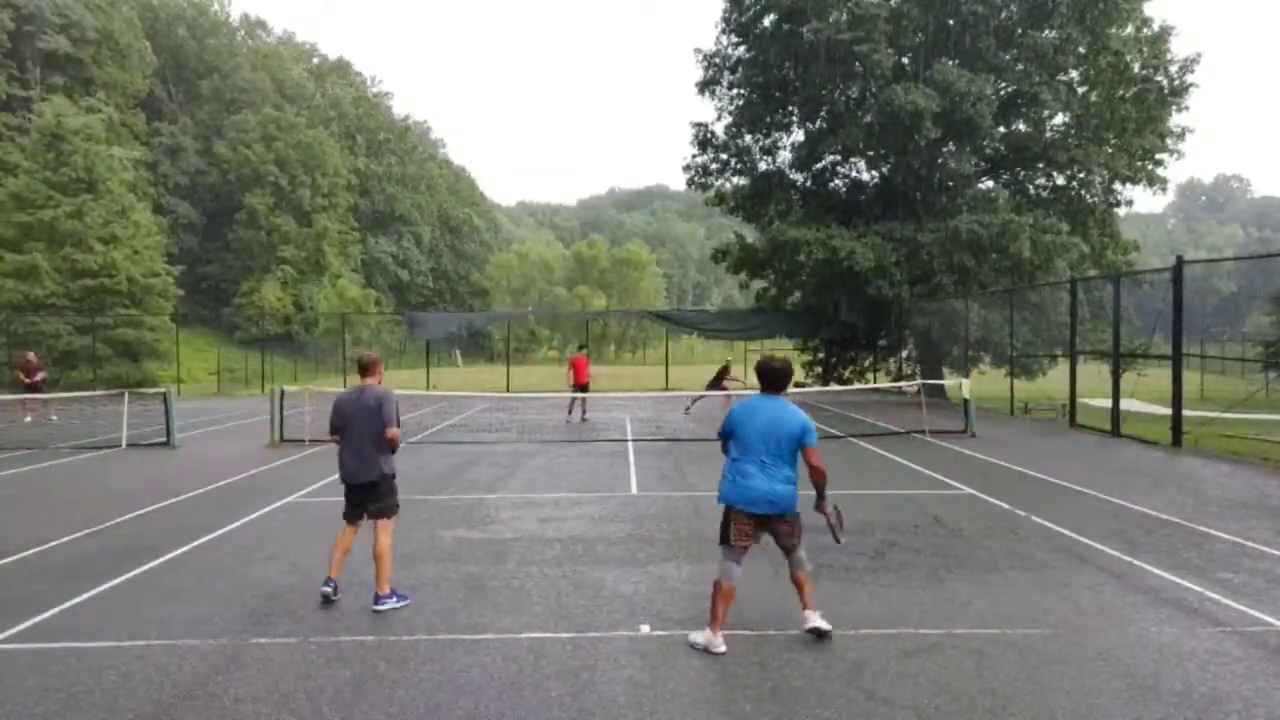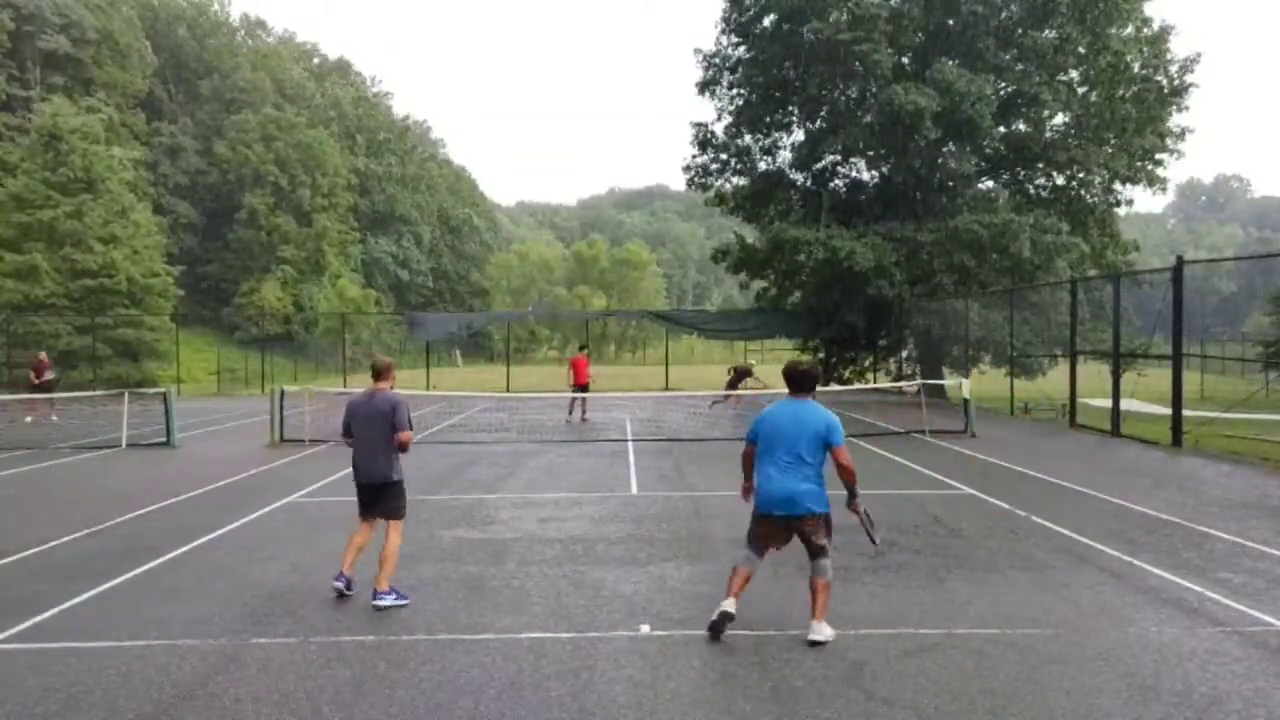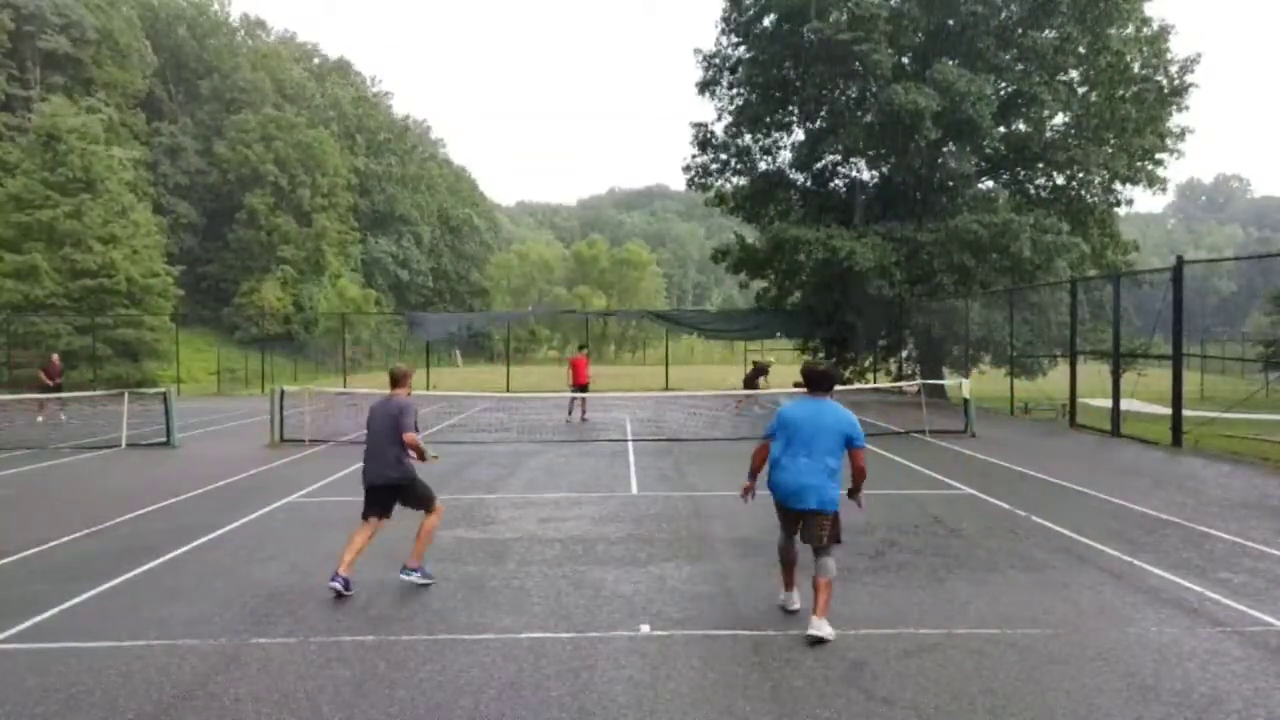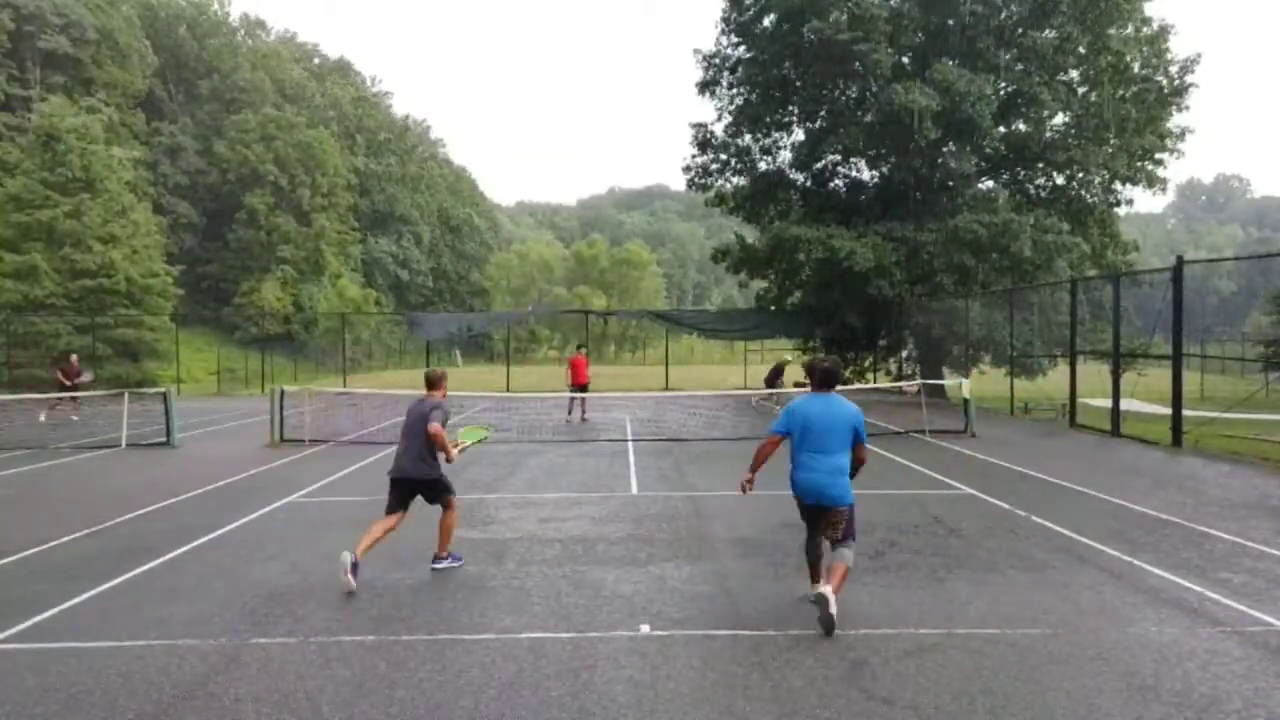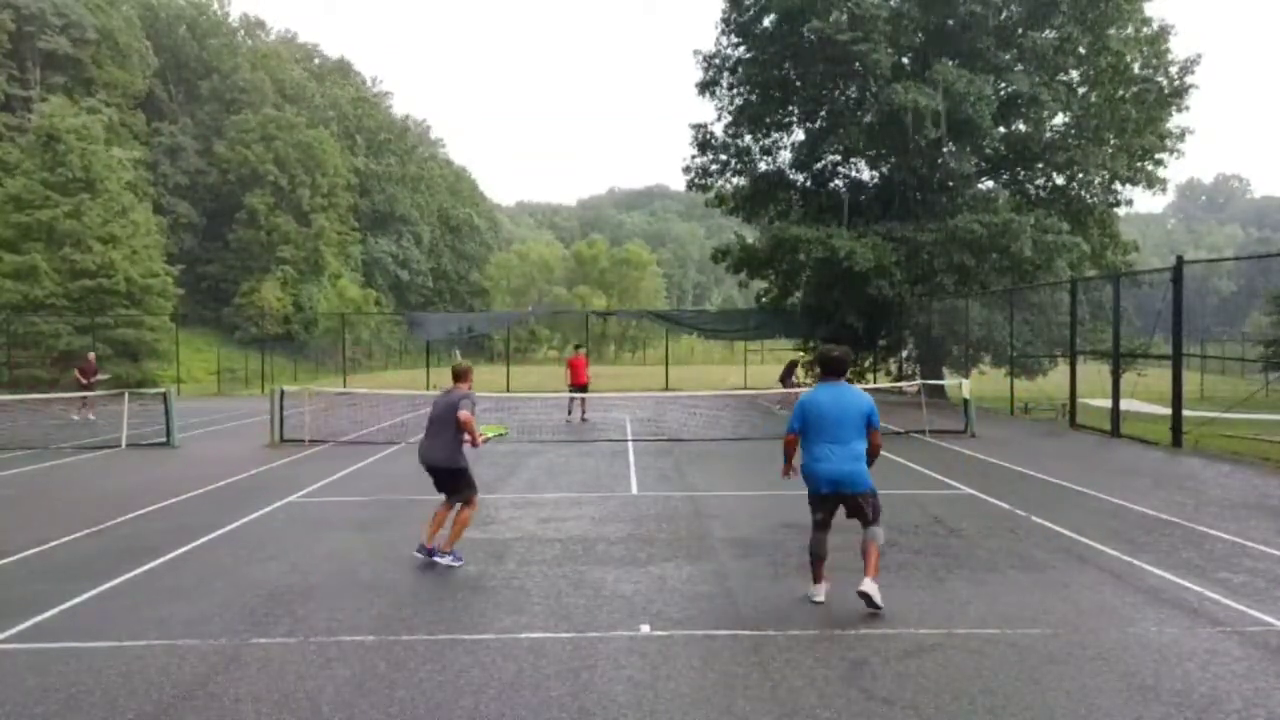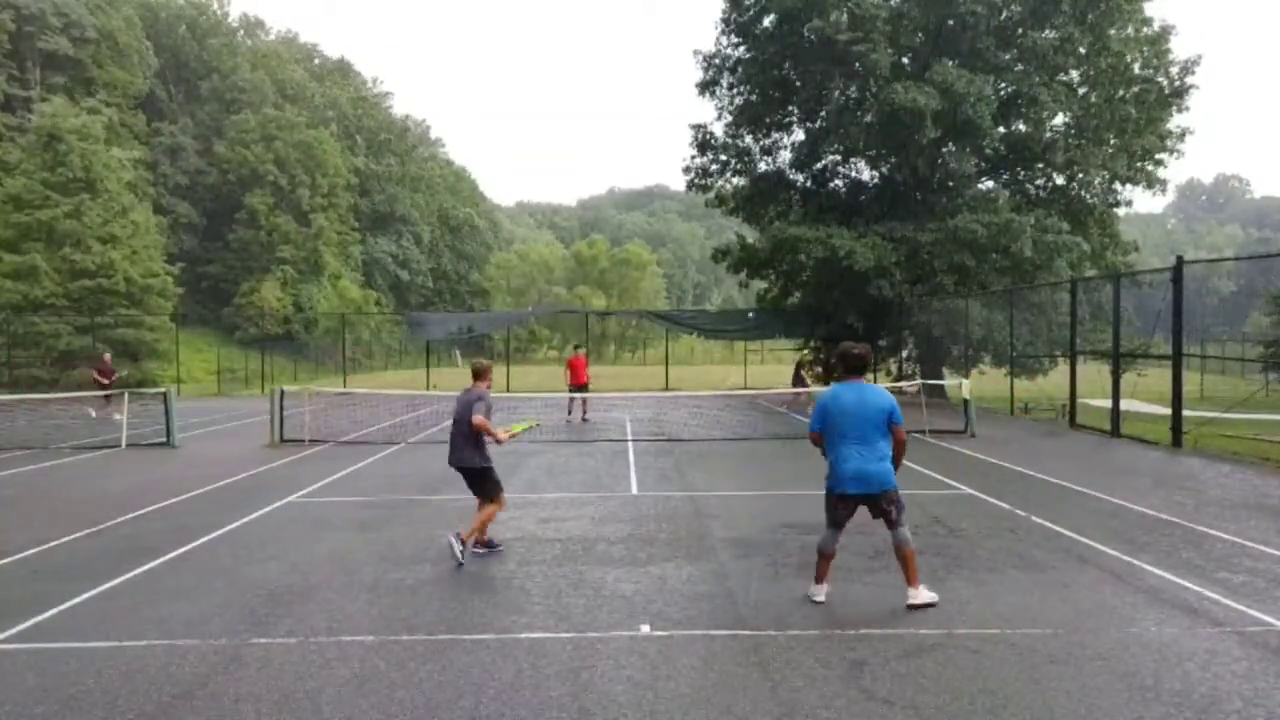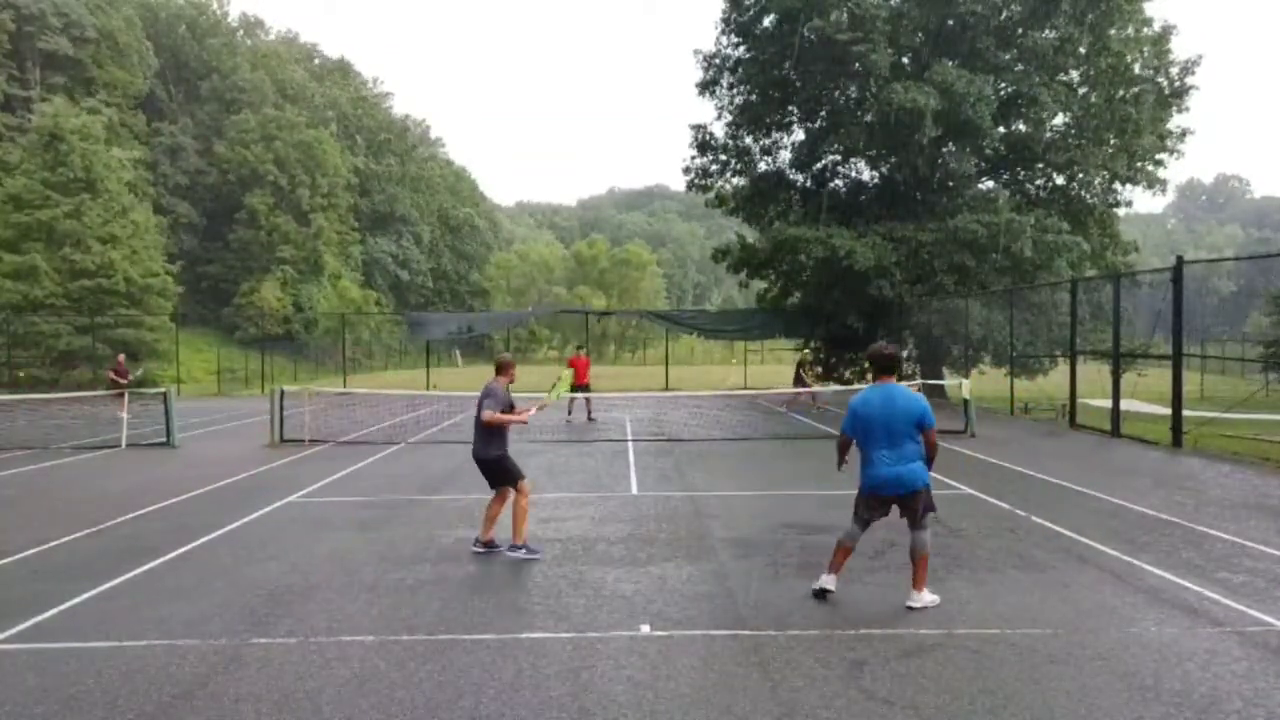
dt=0.2s
person 1, frame 1
left shoulder: (739, 410)
right shoulder: (800, 419)
left elbow: (724, 444)
right elbow: (815, 465)
right wrist: (822, 497)
left hip: (742, 497)
right hip: (782, 500)
left knee: (730, 562)
right knee: (795, 553)
left ankle: (714, 634)
right ankle: (811, 616)
person 1, frame 2
left shoulder: (766, 415)
right shoulder: (827, 419)
left elbow: (748, 455)
right elbow: (844, 464)
left wrist: (747, 482)
right wrist: (852, 496)
left hip: (768, 498)
right hip: (809, 501)
left knee: (751, 555)
right knee: (820, 559)
left ankle: (729, 604)
right ankle: (819, 624)
person 1, frame 3
left shoulder: (787, 411)
right shoulder: (847, 418)
left elbow: (764, 448)
right elbow: (859, 465)
left wrist: (751, 479)
right wrist: (856, 490)
left hip: (785, 489)
right hip: (822, 494)
left knee: (787, 538)
right knee: (823, 555)
left ankle: (790, 594)
right ankle: (819, 620)
person 1, frame 4
left shoulder: (795, 408)
right shoulder: (853, 411)
left elbow: (770, 443)
right elbow: (861, 456)
left wrist: (752, 472)
left hip: (804, 486)
right hip: (837, 489)
left knee: (814, 534)
right knee: (843, 547)
left ankle: (817, 586)
right ankle: (829, 590)
person 1, frame 5
left shoulder: (807, 400)
right shoulder: (863, 399)
left elbow: (790, 440)
right elbow: (876, 443)
left wrist: (788, 464)
right wrist: (865, 466)
left hip: (819, 477)
right hip: (855, 477)
left knee: (820, 531)
right knee: (872, 527)
left ankle: (818, 586)
right ankle: (869, 582)
person 1, frame 6
left shoulder: (827, 398)
right shoulder: (885, 397)
left elbow: (815, 438)
right elbow: (900, 438)
left wrist: (828, 448)
right wrist: (894, 466)
left hip: (842, 479)
right hip: (879, 476)
left knee: (833, 531)
right knee: (898, 530)
left ankle: (819, 587)
right ankle: (915, 590)
person 1, frame 7
left shoulder: (858, 402)
right shoulder: (916, 400)
left elbow: (844, 440)
right elbow: (932, 441)
left wrist: (840, 461)
right wrist: (927, 466)
left hip: (874, 479)
right hip: (912, 477)
left knee: (856, 527)
right knee: (920, 531)
left ankle: (829, 578)
right ankle: (919, 593)
person 2, frame 1
left shoulder: (341, 400)
right shoulder: (384, 396)
left elbow: (336, 437)
right elbow: (392, 433)
right wrist: (394, 446)
left hip: (351, 473)
right hip: (379, 472)
left knee: (351, 526)
right knee: (383, 529)
left ankle: (330, 581)
right ankle: (384, 594)
person 2, frame 2
left shoulder: (354, 402)
right shoulder: (396, 400)
left elbow: (347, 438)
right elbow: (405, 436)
right wrist: (402, 445)
left hip: (363, 474)
right hip: (388, 475)
left knee: (367, 523)
right knee: (394, 529)
left ankle: (343, 575)
right ankle: (382, 591)
person 2, frame 3
left shoulder: (375, 407)
right shoulder: (406, 405)
right elbow: (409, 438)
right wrist: (423, 452)
left hip: (373, 475)
right hip: (400, 474)
left knee: (369, 525)
right knee: (434, 509)
left ankle: (340, 576)
right ankle: (412, 567)
person 2, frame 4
left shoulder: (414, 406)
right shoulder: (440, 405)
right elbow: (435, 430)
left wrist: (446, 447)
right wrist: (448, 451)
left hip: (400, 471)
right hip: (426, 470)
left knee: (391, 518)
right knee: (450, 505)
left ankle: (356, 556)
right ankle: (441, 557)
person 2, frame 5
left shoulder: (441, 398)
right shoulder: (467, 396)
right elbow: (464, 417)
right wrist: (475, 437)
left hip: (430, 457)
right hip: (450, 459)
left knee: (450, 501)
right knee: (470, 503)
left ankle: (426, 545)
right ankle: (444, 552)
person 2, frame 6
left shoulder: (464, 396)
right shoulder: (483, 396)
right elbow: (477, 420)
left wrist: (493, 433)
right wrist: (496, 435)
left hip: (459, 457)
right hip: (474, 459)
left knee: (487, 497)
right knee: (497, 503)
left ankle: (481, 540)
right ankle: (462, 537)
person 2, frame 7
left shoulder: (502, 390)
right shoulder: (495, 390)
left elbow: (513, 412)
right elbow: (487, 416)
left wrist: (527, 411)
right wrist: (517, 419)
left hip: (487, 451)
right hip: (492, 452)
left knee: (502, 492)
right knee: (523, 490)
left ankle: (484, 540)
right ankle: (518, 544)
